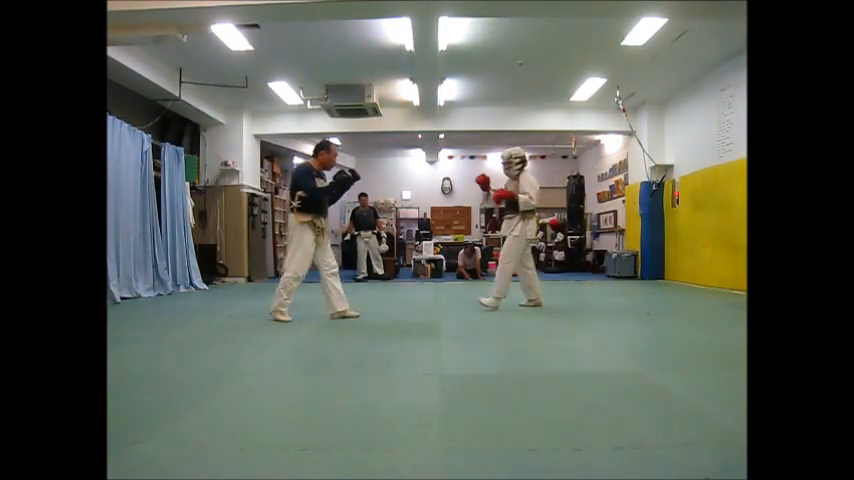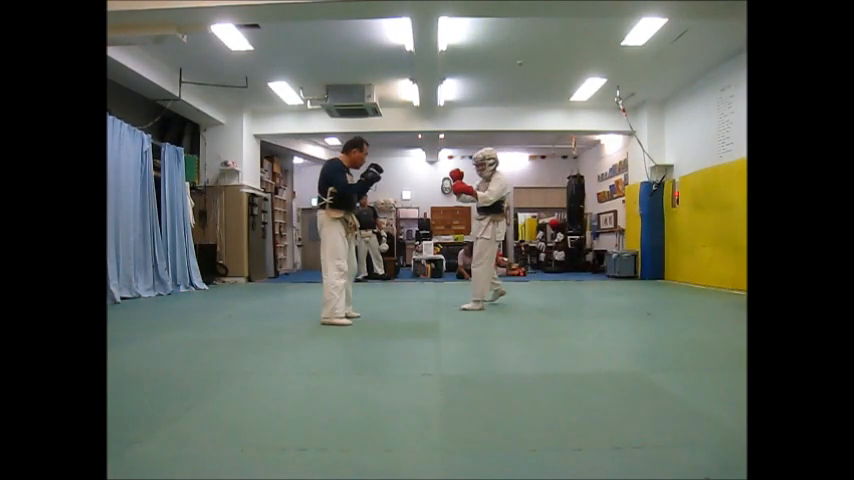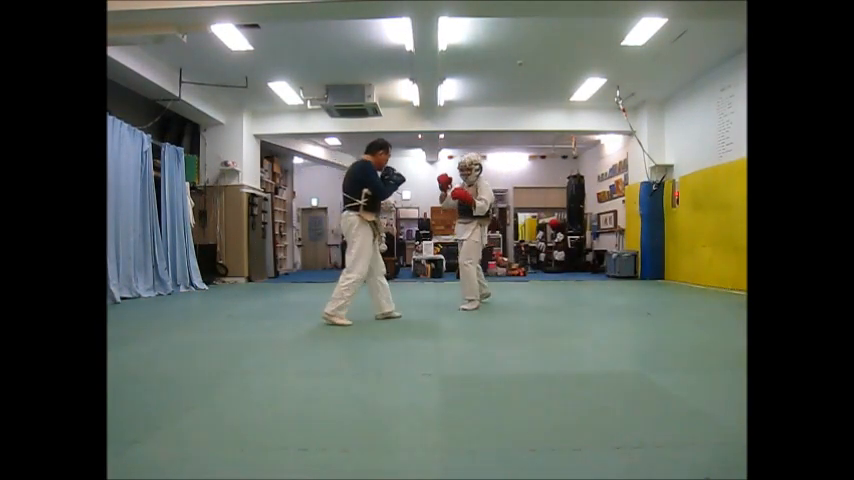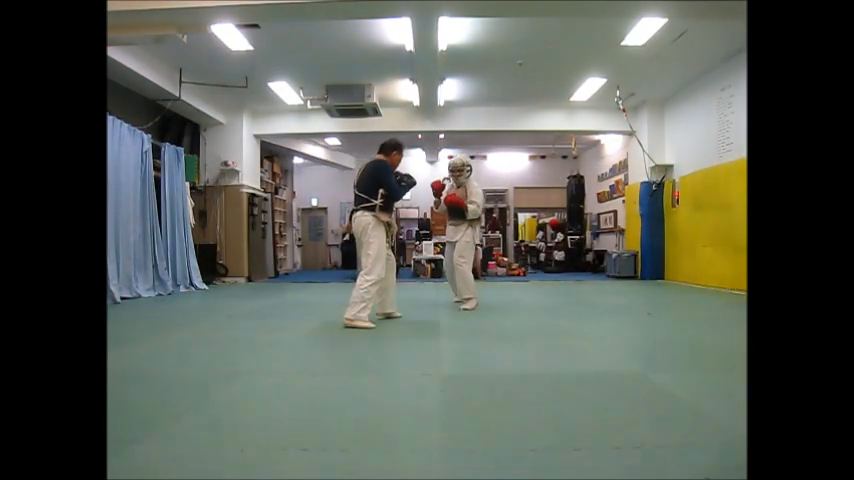
dt=0.4s
person 1, frame 1
left shoulder: (319, 174)
right shoulder: (303, 171)
left elbow: (326, 200)
right elbow: (314, 194)
left wrist: (344, 185)
right wrist: (337, 182)
left hip: (317, 225)
right hip: (302, 224)
left knee: (330, 267)
right knee: (296, 269)
left ankle: (340, 308)
right ankle: (279, 309)
person 1, frame 2
left shoulder: (343, 169)
right shoulder: (333, 165)
left elbow: (352, 195)
right elbow: (344, 191)
left wrist: (366, 180)
right wrist: (366, 180)
left hip: (343, 221)
right hip: (331, 220)
left knee: (348, 267)
right knee: (336, 267)
left ankle: (343, 308)
right ankle: (331, 314)
person 1, frame 3
left shoulder: (362, 167)
right shoulder: (366, 166)
right elbow: (381, 194)
left wrist: (385, 179)
right wrist: (395, 181)
left hip: (363, 223)
right hip: (358, 222)
left knee: (377, 268)
right knee: (357, 271)
left ankle: (385, 309)
right ankle: (332, 311)
person 1, frame 4
left shoulder: (370, 166)
right shoulder: (382, 165)
right elbow: (395, 195)
left wrist: (397, 183)
right wrist: (407, 184)
left hip: (369, 220)
right hip: (371, 221)
left knee: (387, 263)
right knee: (372, 271)
left ankle: (386, 308)
right ankle: (354, 316)
person 2, frame 1
left shoulder: (527, 178)
right shoulder: (511, 181)
left elbow: (530, 201)
right elbow: (499, 200)
left wrist: (510, 194)
left hip: (522, 224)
right hip: (514, 224)
left knee: (506, 261)
right knee: (524, 263)
left ankle: (495, 299)
right ankle: (535, 298)
person 2, frame 2
left shoulder: (499, 180)
right shoulder: (484, 181)
left elbow: (488, 197)
right elbow: (466, 198)
left wrist: (469, 190)
right wrist: (458, 183)
left hip: (492, 225)
right hip: (483, 225)
left knee: (480, 263)
right knee: (483, 261)
left ankle: (478, 301)
right ankle: (496, 288)
person 2, frame 3
left shoulder: (483, 185)
right shoulder: (462, 186)
left elbow: (482, 207)
right elbow: (446, 202)
left wrist: (470, 199)
right wrist: (444, 190)
left hip: (476, 229)
right hip: (462, 228)
left knee: (466, 262)
right knee: (472, 262)
left ankle: (472, 299)
right ankle: (483, 291)
person 2, frame 4
left shoulder: (473, 187)
right shoulder: (451, 187)
left elbow: (476, 210)
right elbow: (439, 208)
left wrist: (461, 204)
right wrist: (437, 196)
left hip: (467, 230)
right hip: (452, 230)
left knee: (461, 262)
right knee: (450, 264)
left ankle: (470, 298)
right ankle: (460, 295)
